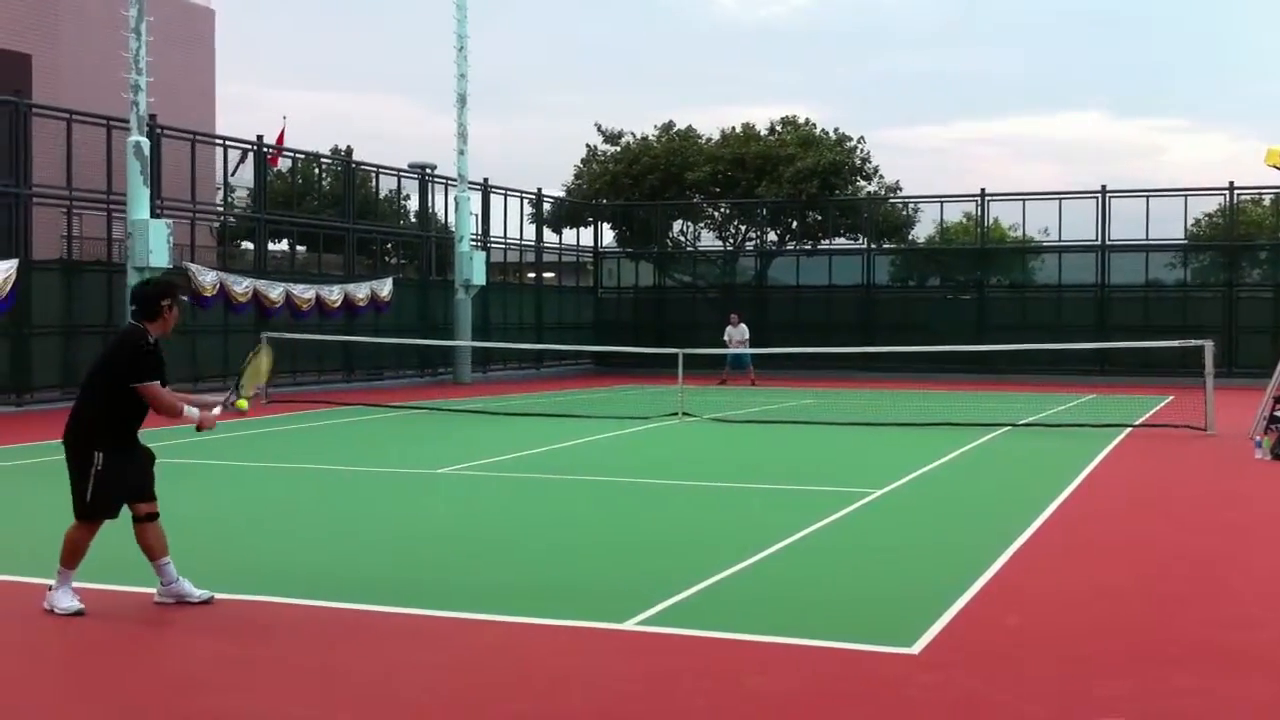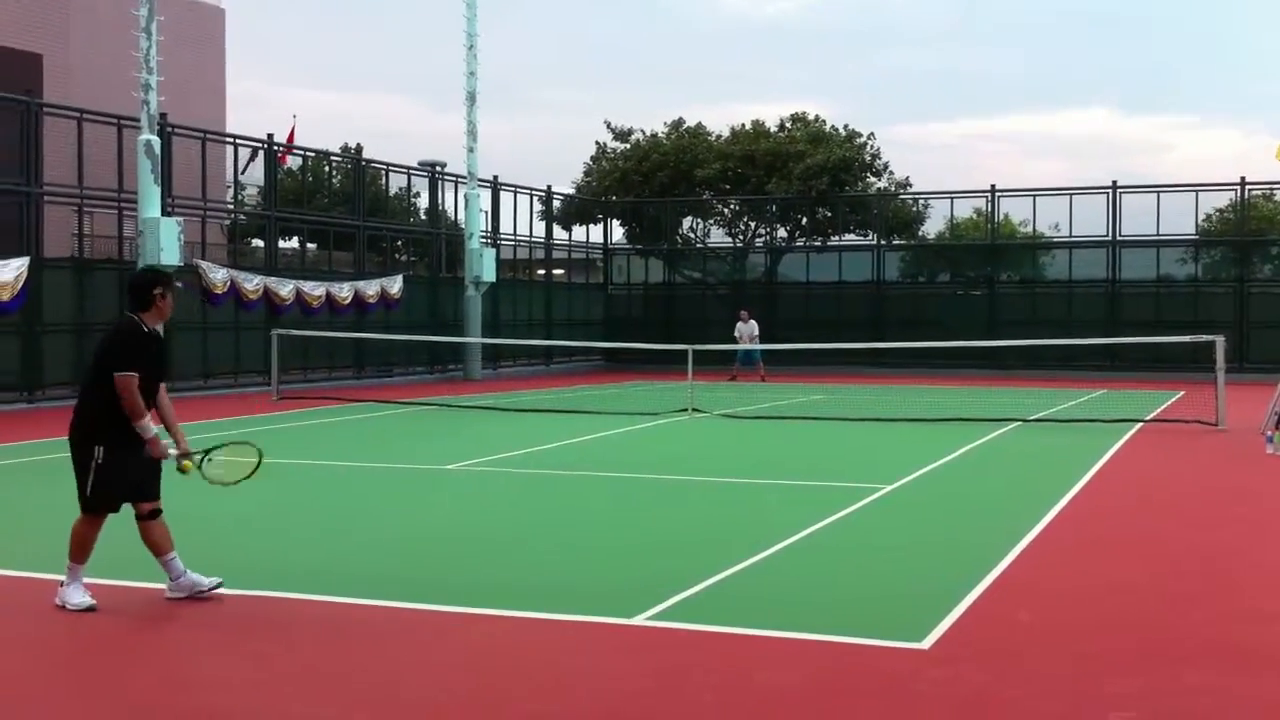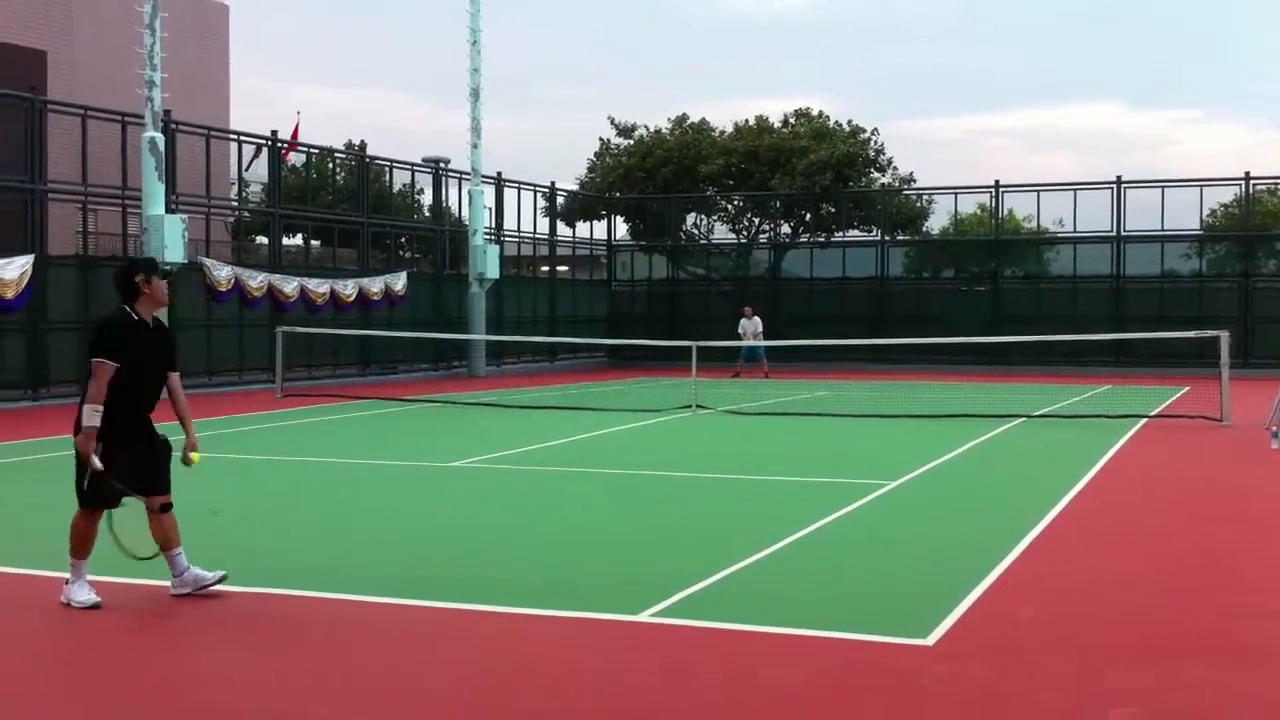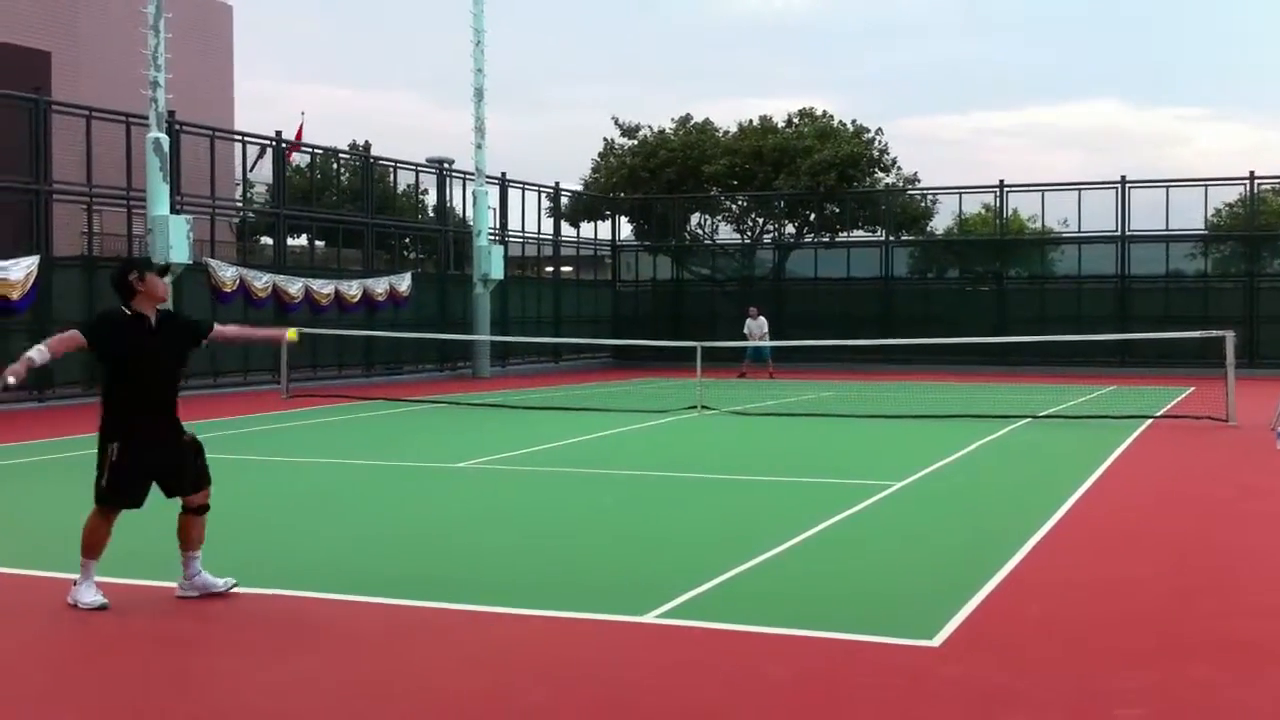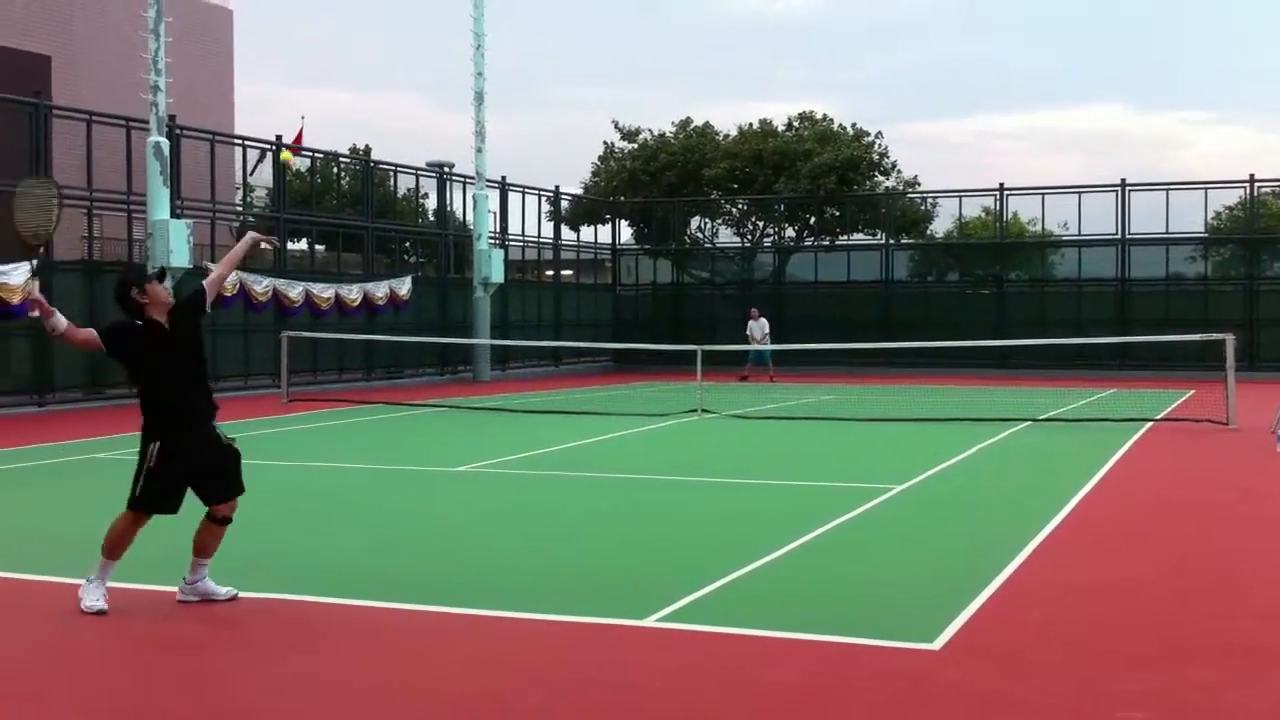
dt=0.2s
person 1, frame 1
left shoulder: (146, 345)
right shoulder: (134, 345)
left elbow: (162, 395)
right elbow: (157, 402)
left wrist: (211, 401)
right wrist: (198, 417)
left hip: (122, 441)
right hip: (93, 442)
left knee: (147, 510)
right knee: (91, 517)
left ankle: (171, 584)
right ankle: (59, 589)
person 1, frame 2
left shoulder: (155, 341)
right shoulder: (126, 335)
left elbow: (158, 394)
right elbow: (127, 394)
left wrist: (178, 438)
right wrist: (151, 438)
left hip: (133, 438)
right hip: (99, 436)
left knee: (149, 508)
right knee: (96, 511)
left ankle: (179, 578)
right ankle: (71, 585)
person 1, frame 3
left shoulder: (160, 332)
right shoulder: (116, 326)
left elbow: (173, 384)
right elbow: (99, 380)
left wrist: (189, 432)
right wrist: (87, 430)
left hip: (139, 430)
right hip: (104, 433)
left knee: (159, 501)
right knee: (93, 505)
left ankle: (183, 575)
right ankle: (75, 583)
person 1, frame 4
left shoulder: (175, 323)
right shoulder: (114, 324)
left elbow: (223, 332)
right elbow: (66, 340)
left wrist: (270, 334)
left hip: (167, 429)
right hip: (124, 434)
left knee: (198, 497)
right knee: (108, 507)
left ankle: (193, 578)
right ankle: (83, 583)
person 1, frame 5
left shoulder: (184, 313)
right shoulder: (129, 335)
left elbow: (219, 275)
right elbow: (77, 337)
left wrist: (247, 241)
right wrist: (49, 314)
left hip: (204, 433)
right hip: (165, 438)
left knee: (224, 506)
right knee: (140, 513)
left ankle: (195, 582)
right ankle: (96, 582)
